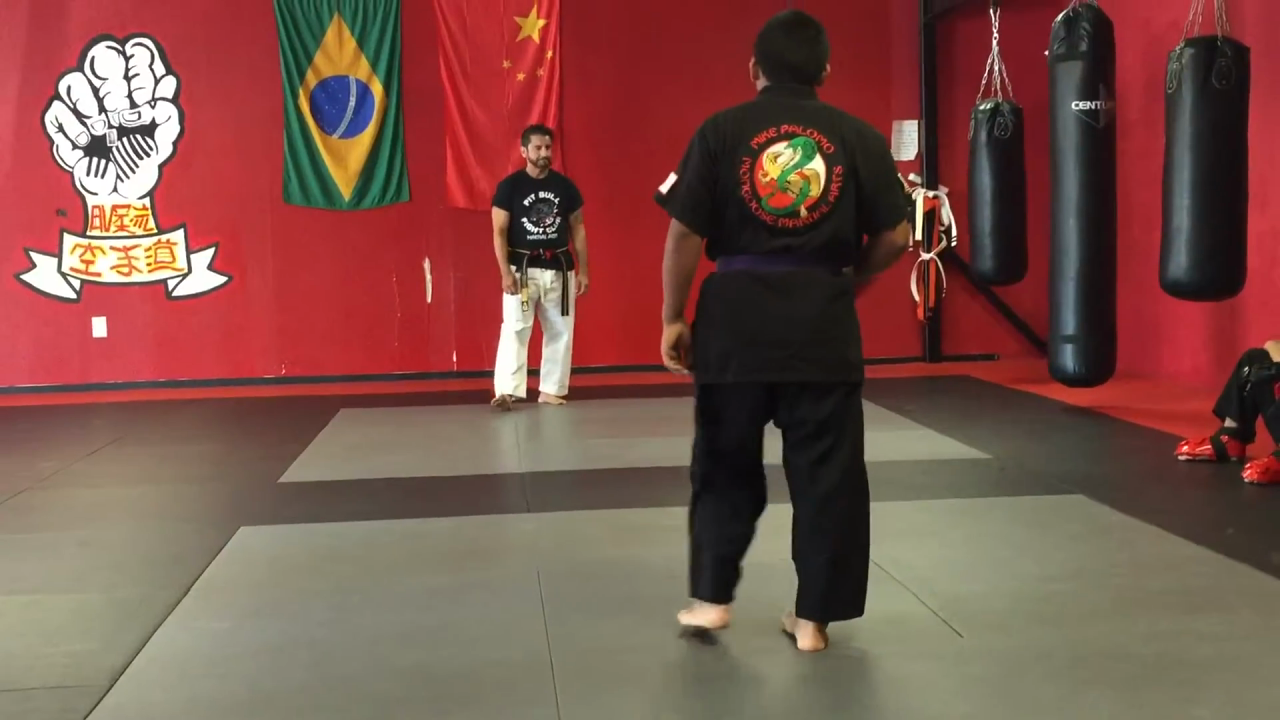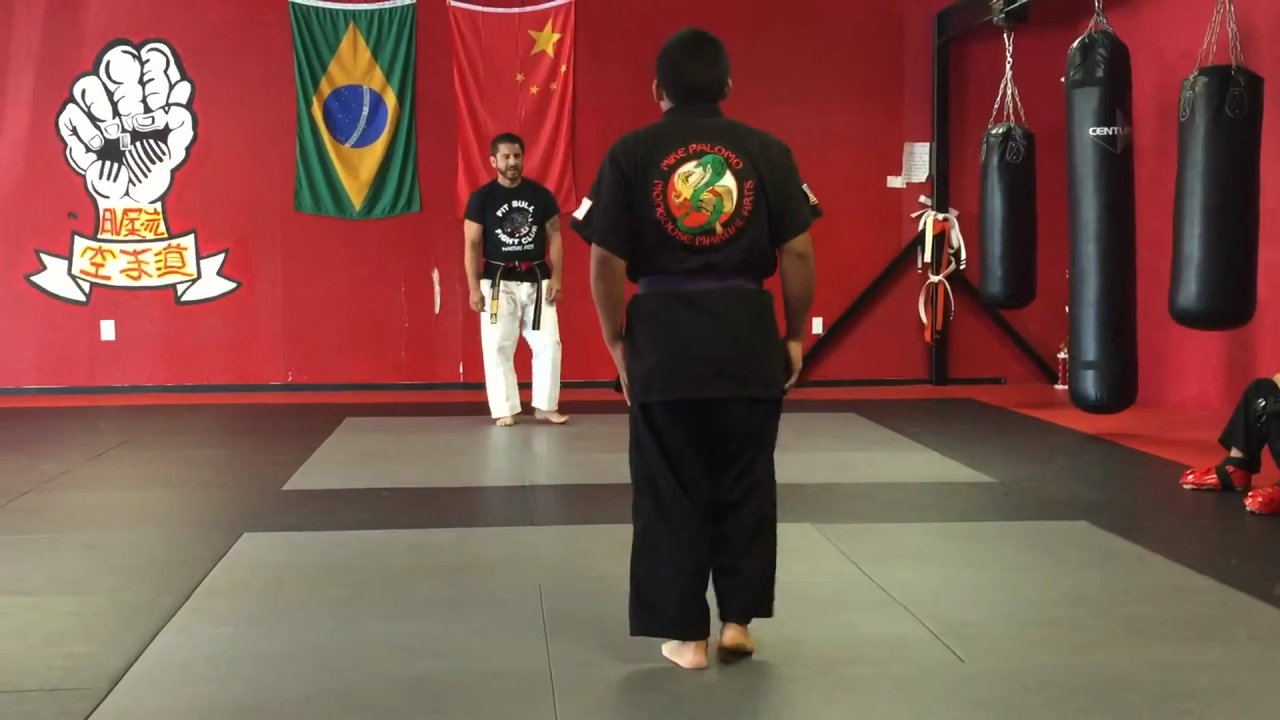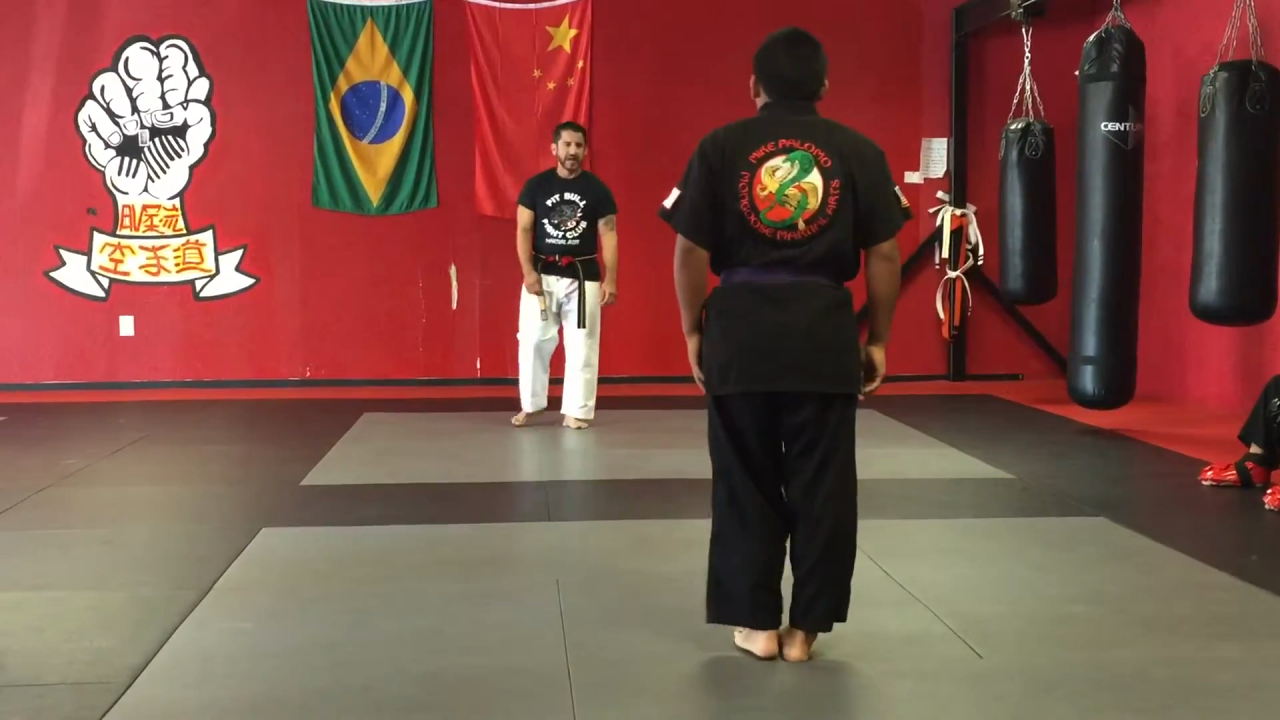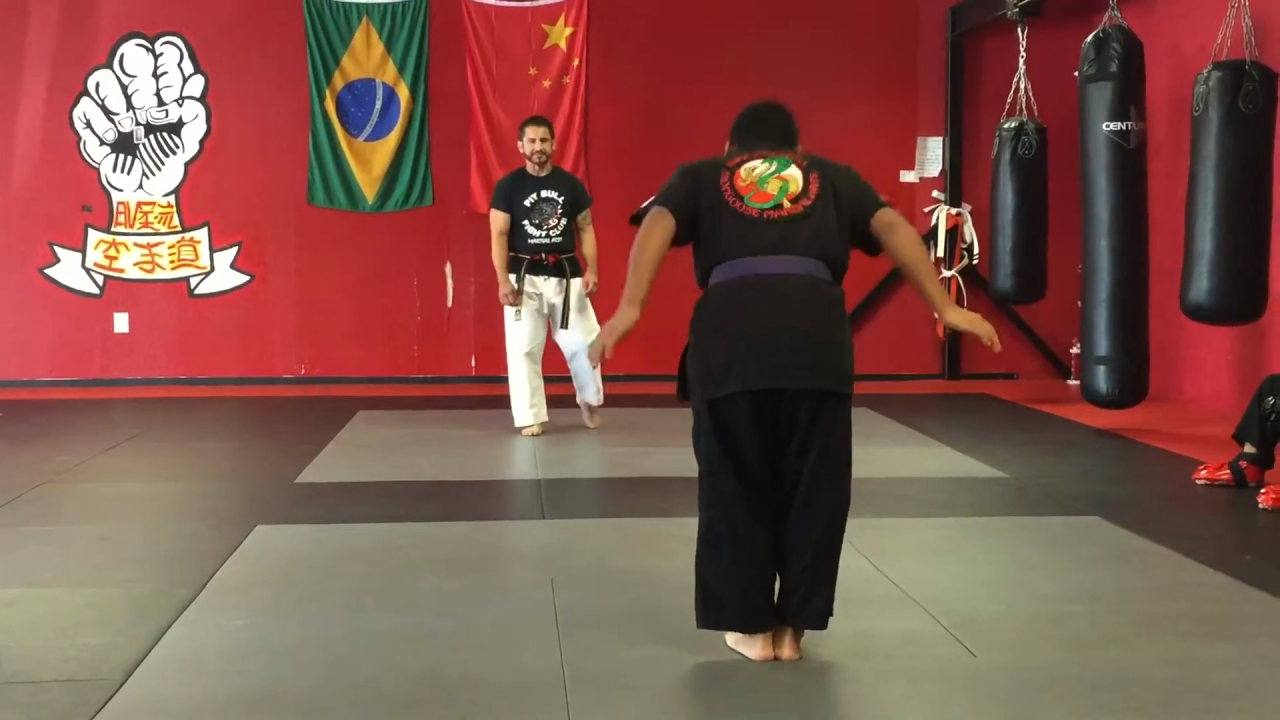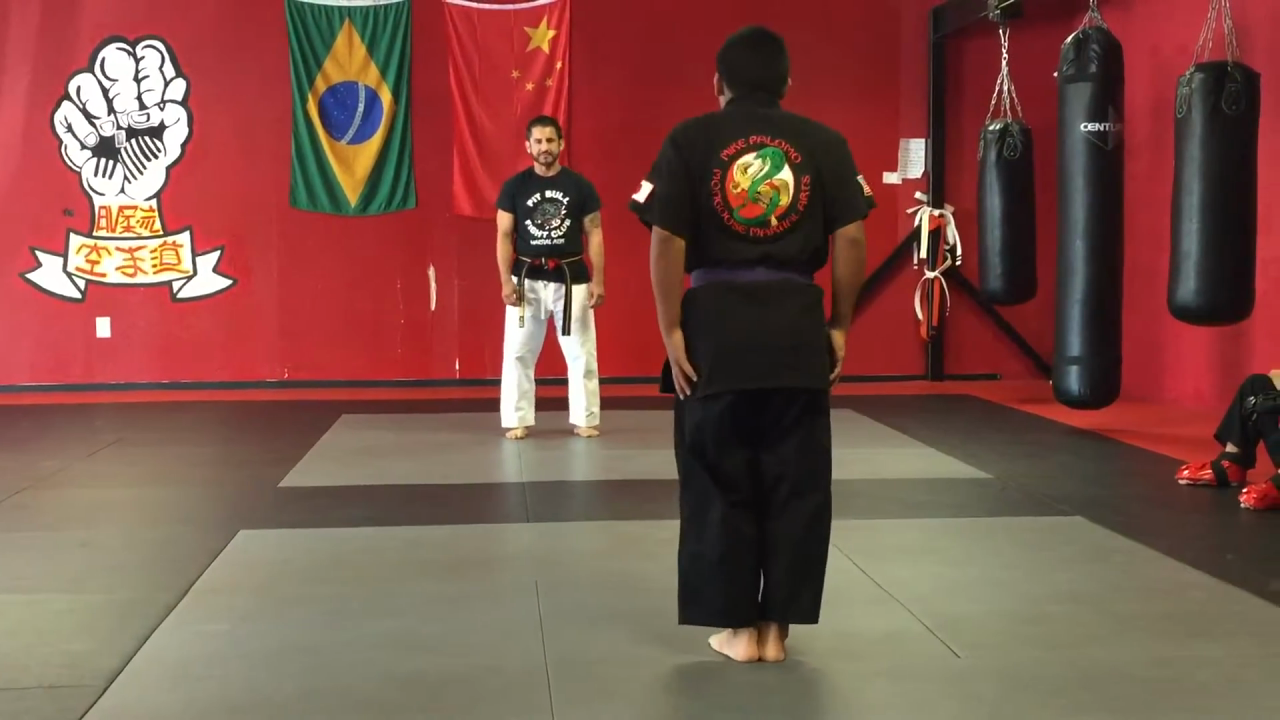
dt=1s
person 1, frame 1
left shoulder: (721, 130)
right shoulder: (858, 136)
left elbow: (683, 234)
right elbow: (894, 237)
left wrist: (673, 318)
left hip: (735, 313)
right hip: (822, 318)
left knee: (723, 467)
right knee: (828, 473)
left ankle: (710, 597)
right ankle: (813, 617)
person 1, frame 2
left shoulder: (631, 153)
right shoulder: (766, 151)
left elbow: (605, 260)
right elbow: (798, 254)
left wrist: (617, 341)
right wrist: (795, 335)
left hip: (663, 337)
right hip: (748, 333)
left knee: (669, 491)
right knee: (746, 486)
left ankle: (686, 634)
right ankle: (738, 618)
person 1, frame 3
left shoulder: (721, 146)
right shoulder: (858, 151)
left elbow: (690, 251)
right elbow: (884, 255)
left wrist: (693, 331)
right wrist: (878, 340)
left hip: (740, 329)
right hip: (824, 333)
left knee: (745, 485)
right knee: (823, 487)
left ankle: (757, 622)
right ankle: (804, 627)
person 1, frame 4
left shoulder: (701, 175)
right shoulder: (831, 175)
left elbow: (659, 223)
right elbow: (891, 223)
left wrist: (629, 306)
right wrist: (942, 303)
left hip: (735, 327)
right hip: (816, 325)
left knee: (735, 485)
right knee: (817, 484)
left ankle: (752, 626)
right ankle: (793, 626)
person 1, frame 5
left shoulder: (690, 140)
right shoulder: (825, 143)
left elbow: (666, 242)
right elbow: (850, 241)
left wrist: (671, 332)
right wrist: (839, 325)
left hip: (715, 327)
right hip: (797, 330)
left knee: (718, 483)
right knee: (798, 483)
left ankle: (736, 626)
right ankle: (776, 625)
person 2, frame 1
left shoulder: (566, 187)
right shoulder: (509, 186)
left elbow: (578, 229)
right elbow: (499, 232)
left wrist: (582, 270)
right wrist: (506, 272)
left hip: (559, 268)
right hip: (523, 268)
left knee: (560, 332)
right knee: (514, 330)
left ankle: (551, 390)
right ankle: (507, 391)
person 2, frame 2
left shoulder: (540, 194)
right shoulder: (481, 198)
left elbow: (554, 236)
right elbow: (472, 245)
left wrist: (556, 277)
right wrist: (473, 288)
left hip: (536, 279)
right hip: (498, 281)
left knee: (548, 344)
right knee: (498, 347)
left ankle: (547, 406)
right ankle: (505, 409)
person 2, frame 3
left shoulder: (598, 190)
right shoulder: (536, 185)
left elbow: (608, 235)
right elbow: (524, 230)
left wrist: (610, 278)
right wrist: (528, 270)
left hip: (583, 276)
right hip: (543, 274)
left knee: (582, 347)
right knee: (534, 342)
left ankle: (577, 411)
right ankle: (531, 406)
person 2, frame 4
left shoulder: (571, 184)
right shoulder: (508, 186)
left elbow: (585, 229)
right elbow: (499, 235)
left wrist: (591, 269)
right wrist: (504, 279)
left hip: (567, 274)
right hip: (525, 276)
left knee: (584, 341)
right knee: (524, 349)
left ankle: (590, 401)
right ankle: (531, 417)
person 2, frame 5
left shoulder: (580, 186)
right shoulder: (514, 186)
left elbow: (594, 234)
right elbow: (504, 235)
left wrist: (597, 279)
right wrist: (506, 279)
left hip: (571, 279)
right hip: (527, 278)
left knee: (581, 352)
right knee: (518, 352)
left ankle: (584, 419)
right ankle: (518, 420)
